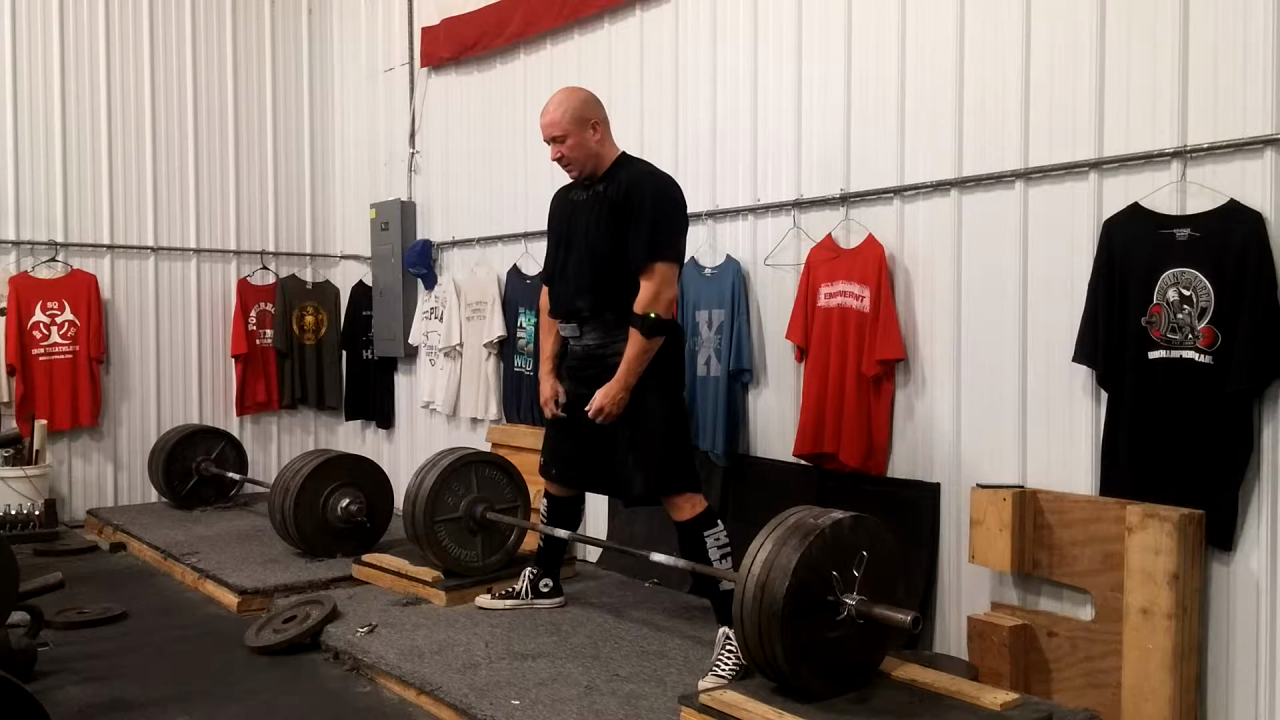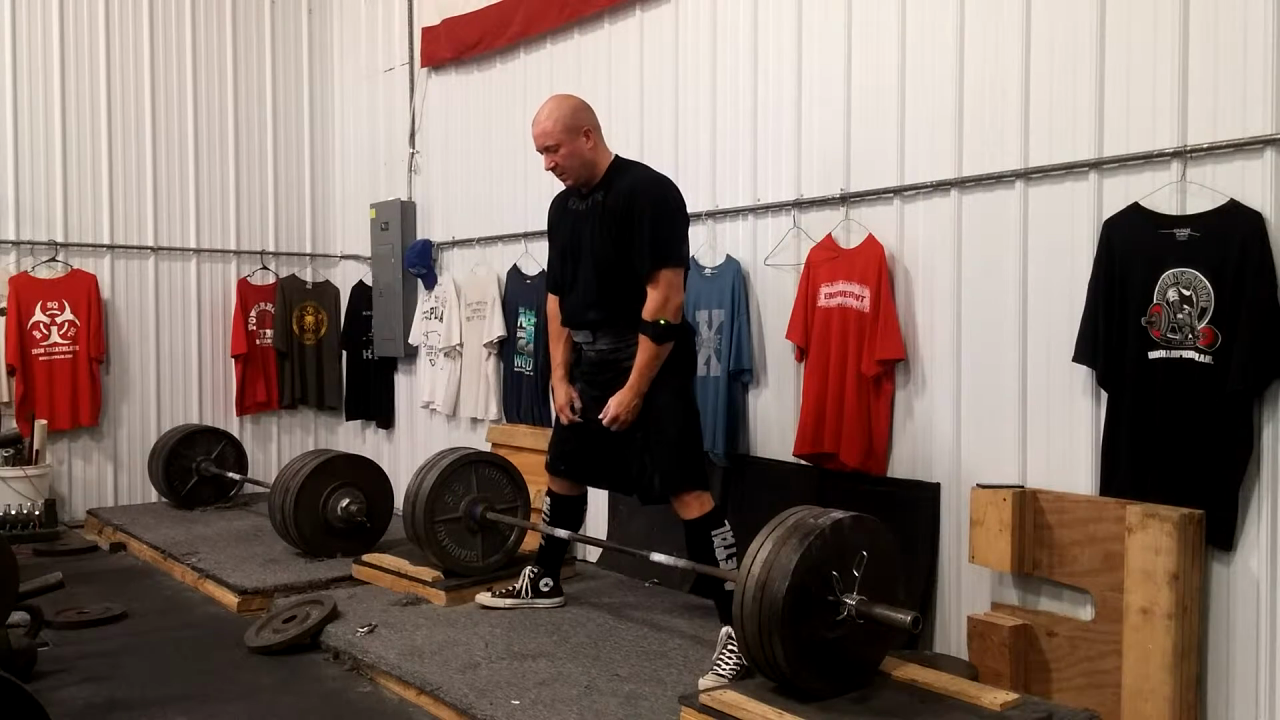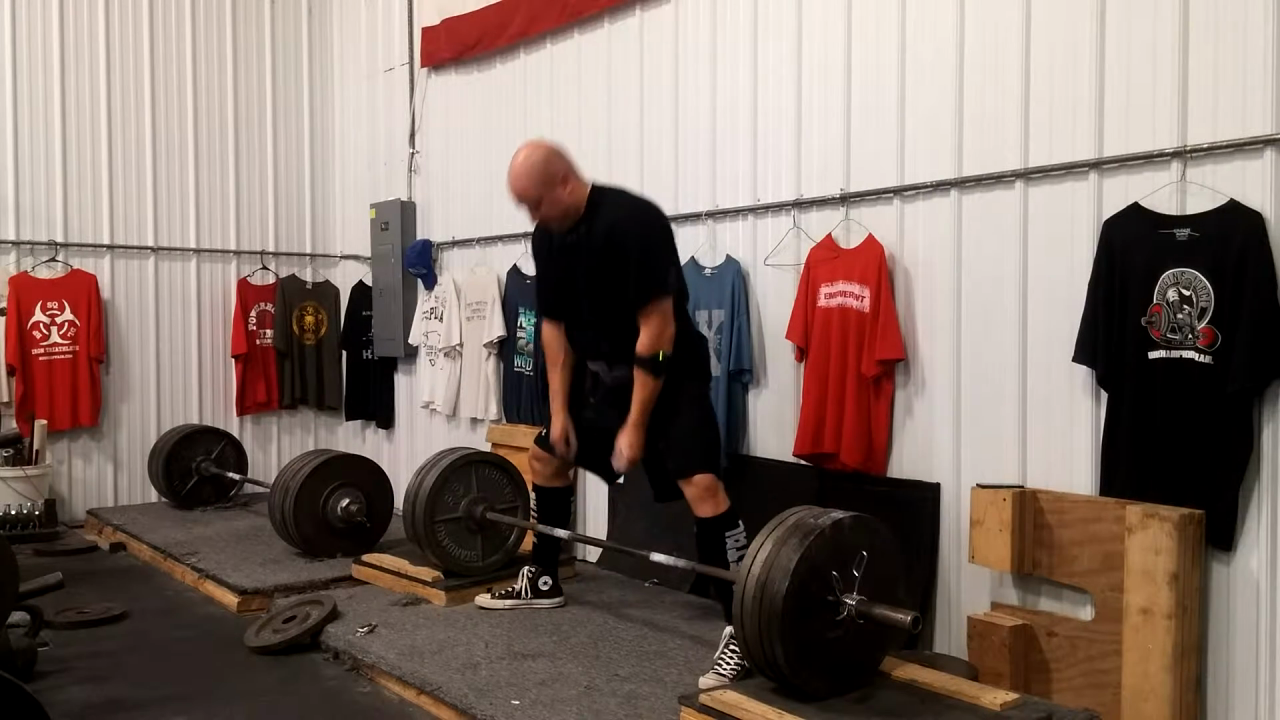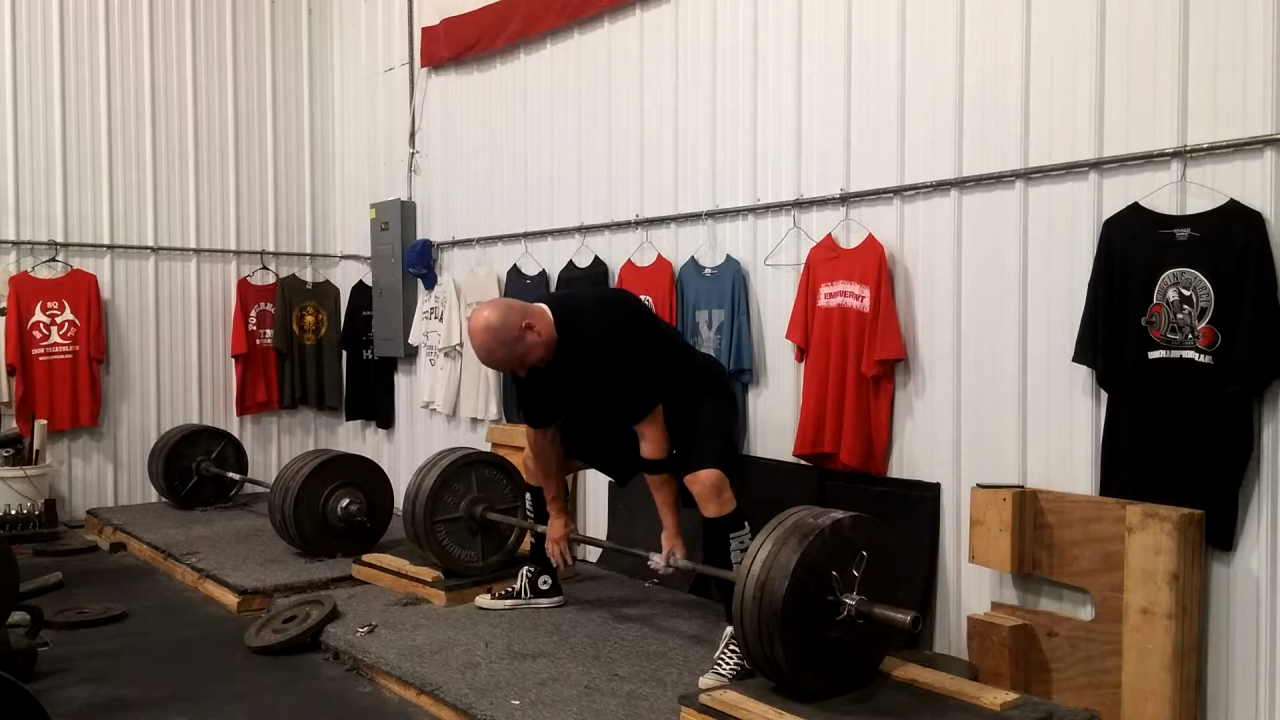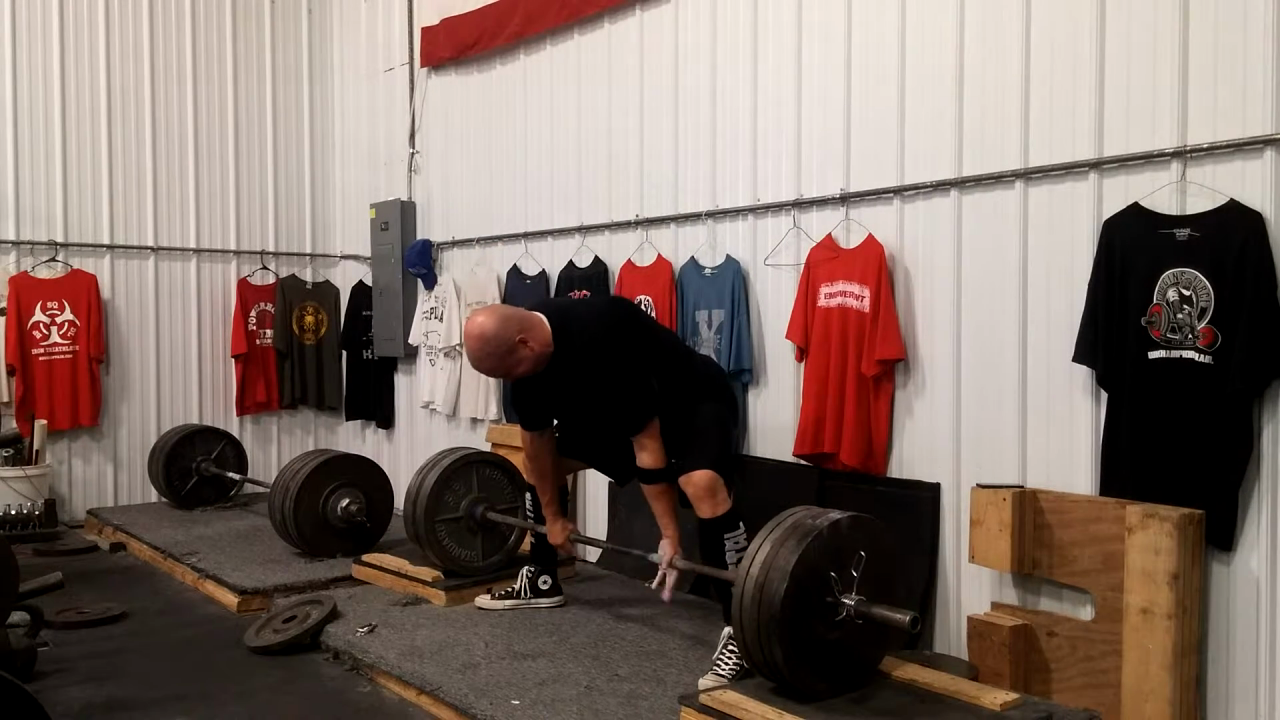
dt=1s
person 1, frame 1
left shoulder: (648, 188)
right shoulder: (565, 199)
left elbow: (659, 292)
right elbow: (551, 290)
left wrist: (622, 384)
right wrist: (547, 371)
left hip: (636, 366)
right hip: (577, 366)
left knee: (676, 491)
right knee: (558, 475)
left ankle: (733, 626)
right ankle: (543, 579)
person 1, frame 2
left shoulder: (648, 193)
right shoulder: (563, 206)
left elbow: (666, 298)
right elbow: (558, 298)
left wrist: (635, 390)
right wrist: (560, 378)
left hip: (651, 365)
right hip: (590, 365)
left knee: (685, 491)
right knee: (563, 470)
left ankle: (737, 627)
right ankle: (544, 579)
person 1, frame 3
left shoulder: (633, 222)
right shoulder: (548, 237)
left elbow: (658, 327)
right elbow: (553, 324)
left wrist: (636, 427)
right wrist: (558, 407)
left hip: (667, 374)
right hip: (598, 372)
left knee: (700, 484)
right knee: (545, 455)
left ankle: (740, 628)
right ankle: (543, 579)
person 1, frame 4
left shoulder: (606, 331)
right shoulder: (526, 347)
left elbow: (652, 434)
right elbow: (543, 433)
left wrist: (670, 530)
right wrist: (556, 512)
left hip: (692, 397)
left knee: (707, 484)
right knee: (535, 461)
left ankle: (741, 631)
right ankle: (540, 580)
person 1, frame 5
left shoulder: (603, 343)
right shoulder: (529, 351)
left elbow: (647, 444)
right elbow: (537, 438)
left wrist: (670, 538)
right wrist: (553, 516)
left hip: (693, 401)
left knee: (702, 484)
right knee: (537, 462)
left ankle: (738, 632)
right ankle: (540, 580)
